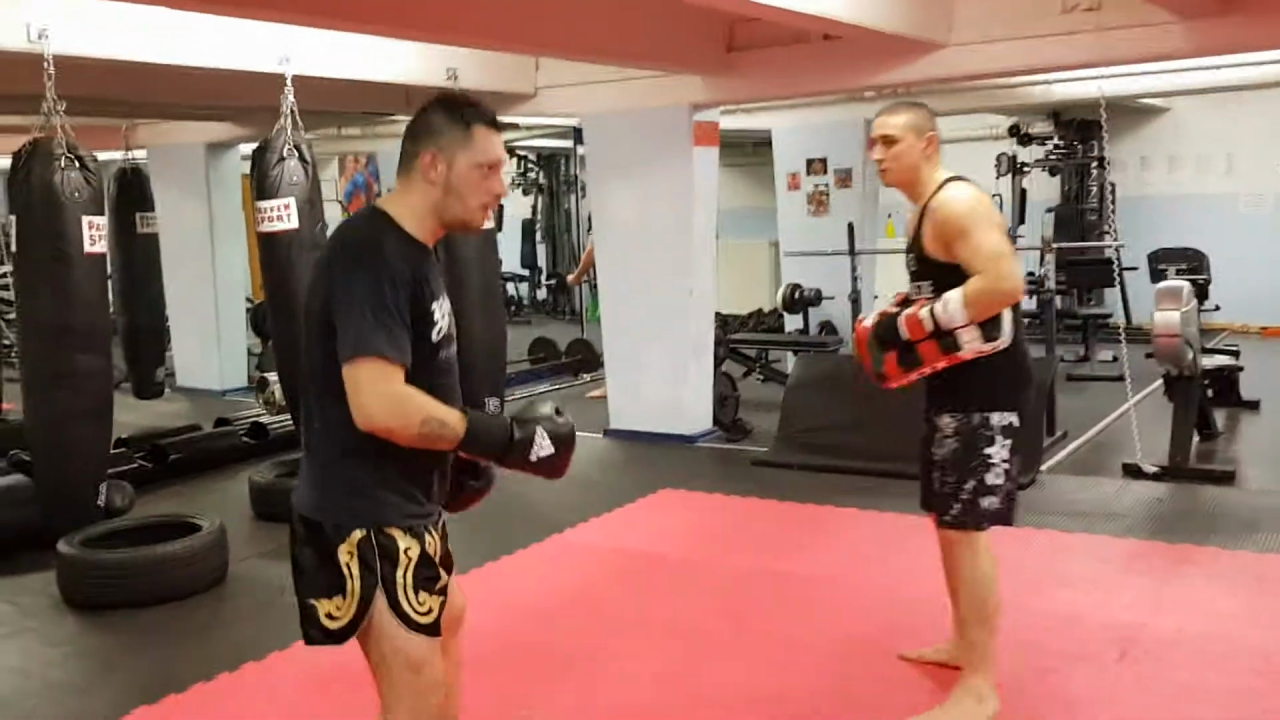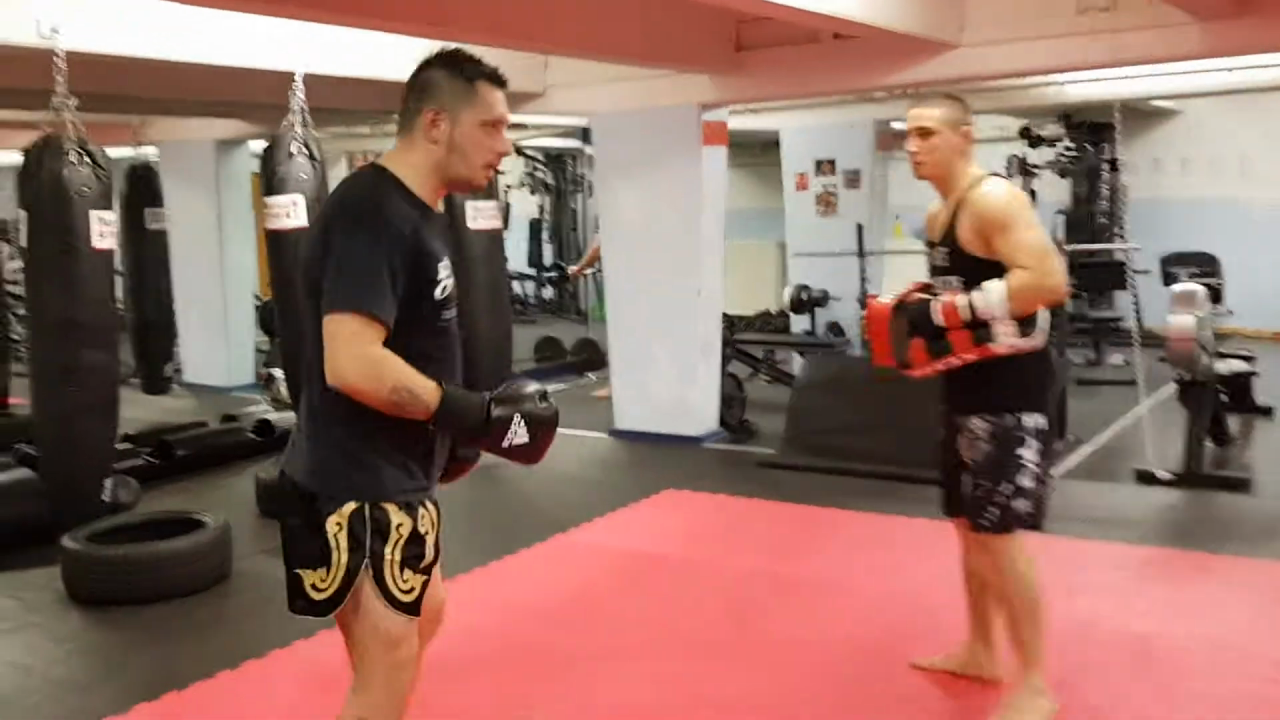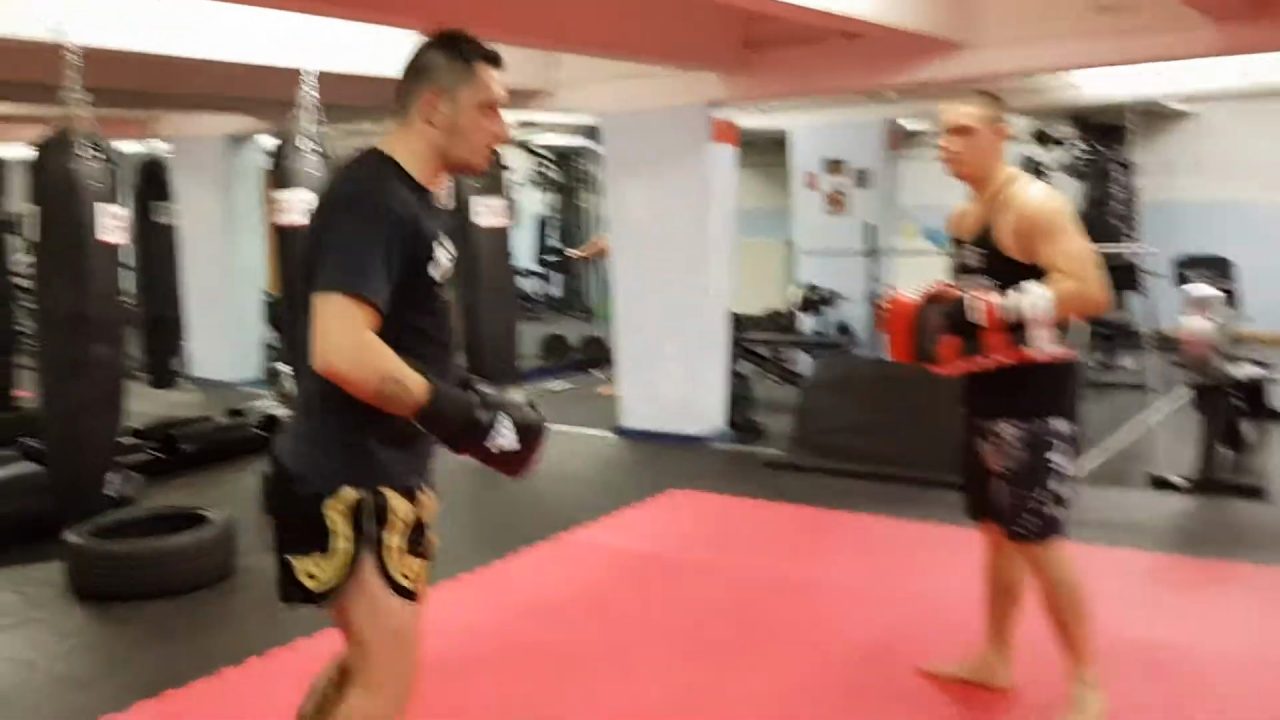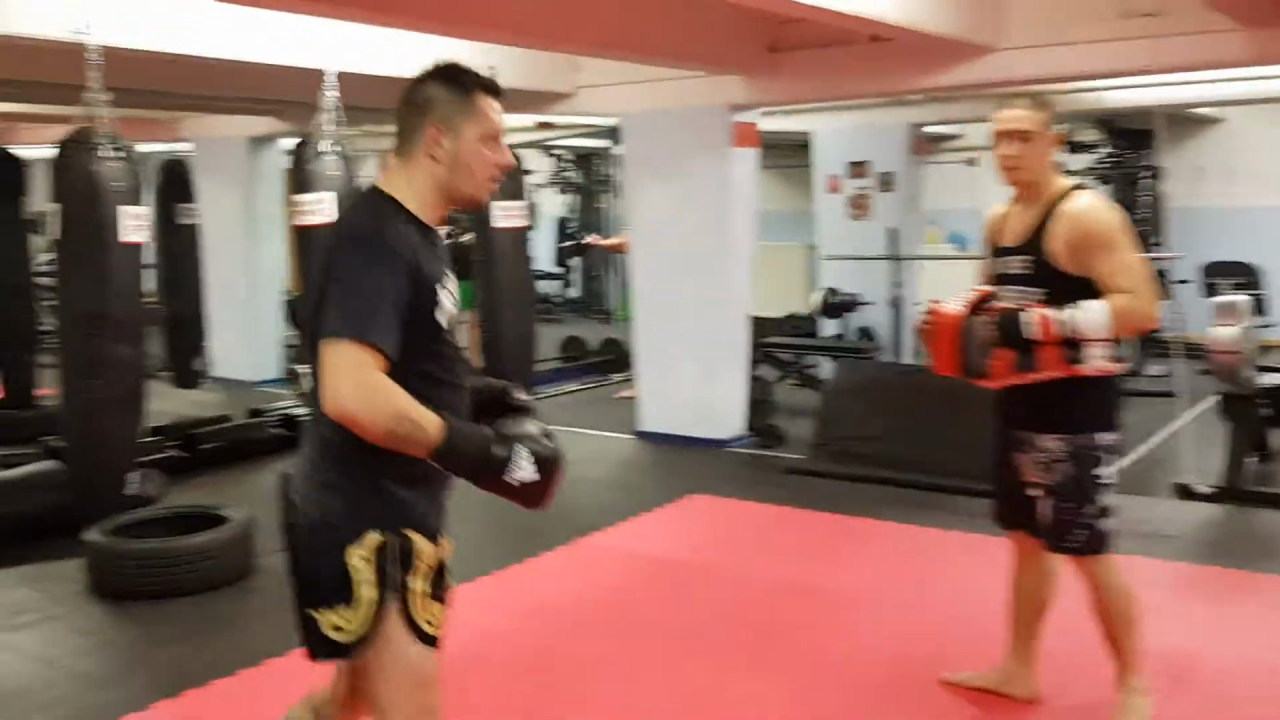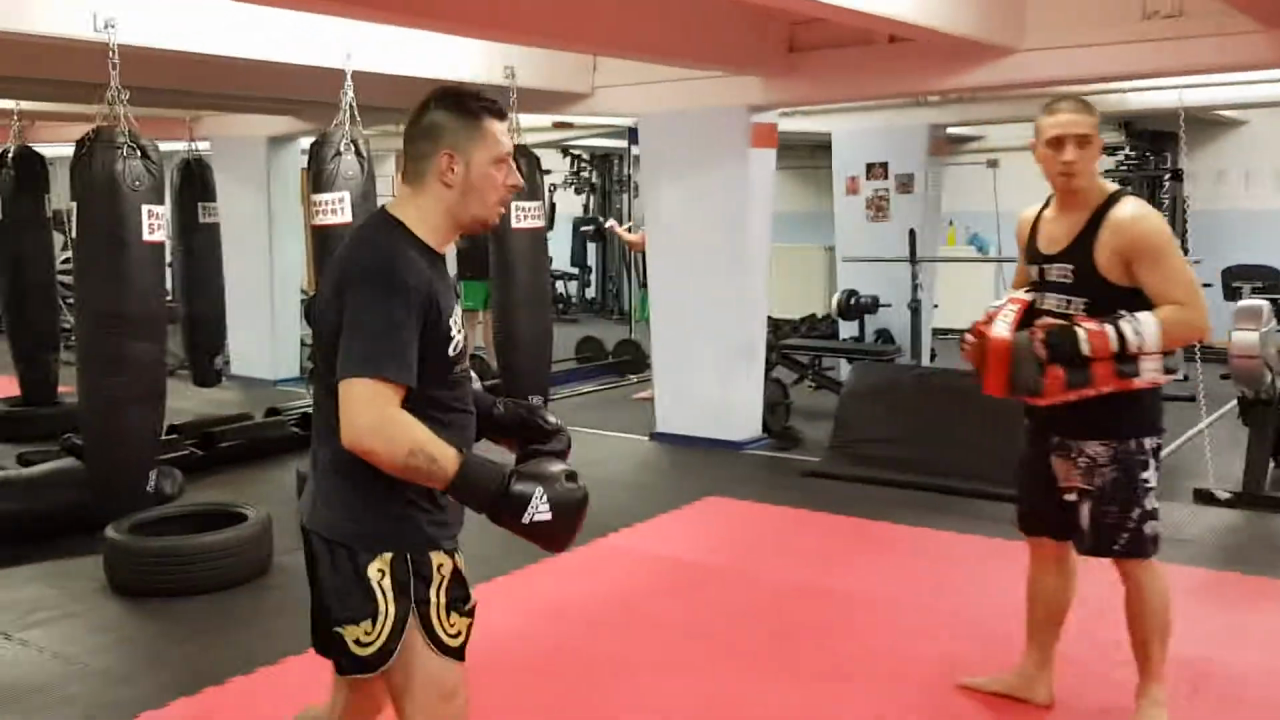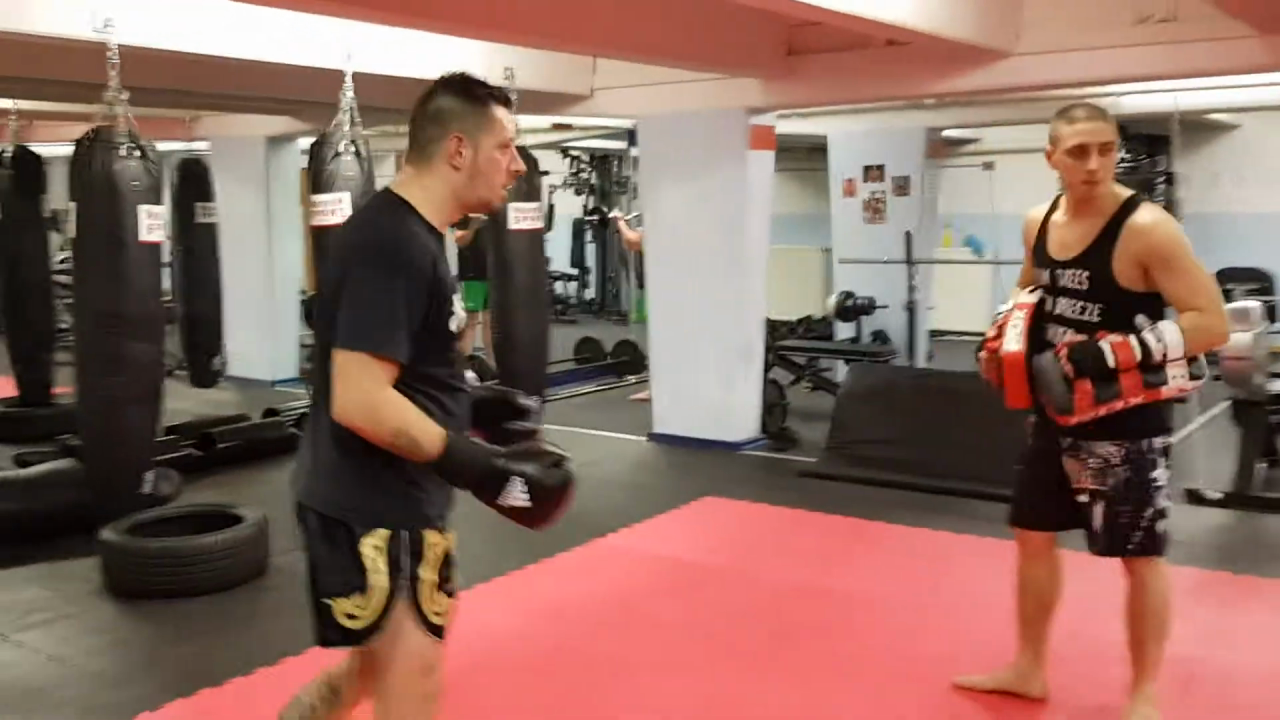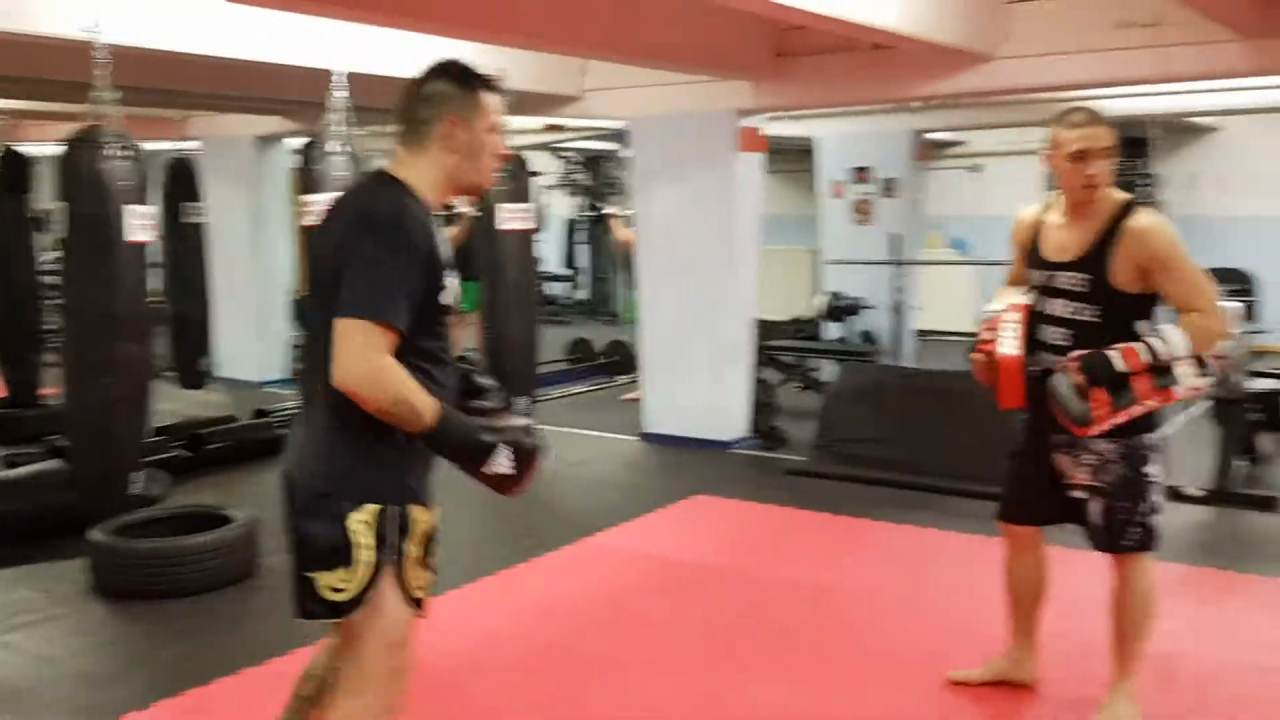
dt=0.1s
person 1, frame 1
left shoulder: (412, 250)
right shoulder: (370, 256)
right elbow: (378, 404)
left wrist: (467, 446)
right wrist: (503, 437)
left hip: (400, 504)
right hip: (365, 516)
left knee: (447, 621)
person 1, frame 2
left shoulder: (409, 212)
right shoulder: (372, 215)
right elbow: (355, 366)
left wrist: (454, 414)
right wrist: (479, 416)
left hip: (386, 479)
right hip: (358, 488)
left knee: (422, 620)
person 1, frame 3
left shoulder: (404, 196)
right shoulder: (371, 200)
right elbow: (341, 351)
left wrist: (456, 398)
right wrist: (466, 417)
left hip: (381, 467)
right hip: (354, 476)
left knee: (374, 653)
person 1, frame 4
left shoulder: (410, 233)
right shoulder: (377, 242)
right elbow: (348, 391)
left wrist: (474, 396)
right wrist: (483, 456)
left hip: (382, 510)
right hip: (366, 521)
person 1, frame 5
left shoulder: (413, 255)
right shoulder: (388, 270)
right elbow: (368, 426)
left wrist: (493, 414)
right wrist: (500, 489)
left hip: (392, 529)
right hip: (382, 541)
person 1, frame 6
left shoulder: (403, 233)
right shoulder: (396, 248)
right elbow: (358, 400)
left wrist: (478, 404)
right wrist: (482, 468)
left hip: (357, 497)
right hip: (377, 512)
person 1, frame 7
left shoulder: (382, 209)
right shoulder: (394, 224)
right elbow: (358, 369)
left wrist: (449, 391)
right wrist: (466, 439)
left hip: (340, 475)
right hip: (365, 487)
left knee: (360, 654)
person 2, frame 1
left shoulder: (956, 203)
right shoulder: (929, 210)
left elbow: (1005, 285)
left wrist: (915, 323)
right wrist: (902, 321)
left hip: (984, 387)
right hip: (960, 385)
left knee: (963, 527)
right knee: (956, 521)
right ankle: (968, 643)
person 2, frame 2
left shoulder: (995, 200)
right shoulder: (941, 212)
left elbow: (1047, 282)
left wrist: (952, 311)
right wrist: (916, 316)
left hip: (1008, 393)
right hip: (968, 388)
left knee: (999, 535)
right knee: (972, 526)
right ankle: (980, 650)
person 2, frame 3
left shoulder: (1035, 203)
right shoulder: (964, 214)
left elbow: (1090, 291)
left wrist: (992, 312)
left hip: (1035, 397)
right hip: (991, 392)
left knee: (1036, 541)
right knee: (998, 529)
right ankle: (994, 658)
person 2, frame 4
left shoulder: (1087, 214)
right shoulder: (1002, 217)
left elbow: (1142, 307)
left wrist: (1044, 328)
left hip: (1077, 412)
right hip: (1022, 404)
left knee: (1088, 552)
right knee: (1027, 539)
right ankle: (1018, 669)
person 2, frame 5
left shoulder: (1132, 221)
right shoulder: (1033, 221)
left elbow: (1192, 318)
left wrist: (1096, 341)
left hip: (1116, 419)
right hip: (1053, 412)
left knee: (1131, 557)
right knee: (1046, 543)
person 2, frame 6
left shoulder: (1146, 228)
right shoulder: (1040, 223)
left elbow: (1209, 322)
left wrist: (1116, 356)
left hip: (1126, 422)
right hip: (1056, 415)
left knee: (1138, 557)
right knee: (1032, 535)
right ankle: (1028, 668)
person 2, frame 7
left shoulder: (1143, 232)
right shoulder: (1030, 224)
left elbow: (1208, 320)
left hip: (1116, 422)
right hip: (1045, 411)
left knee: (1128, 554)
right knee: (1020, 529)
right ankle: (1021, 656)
